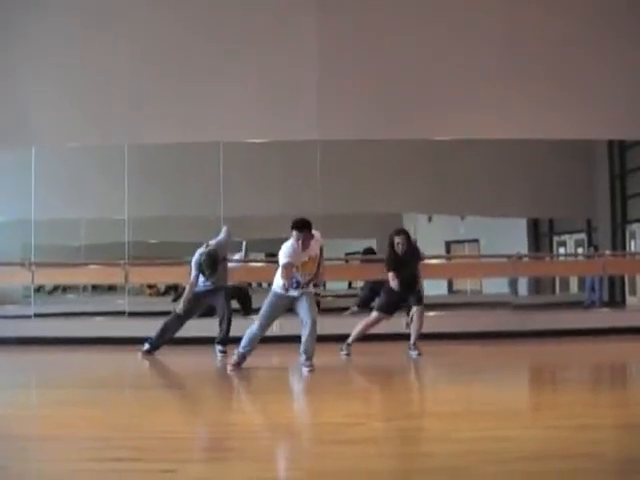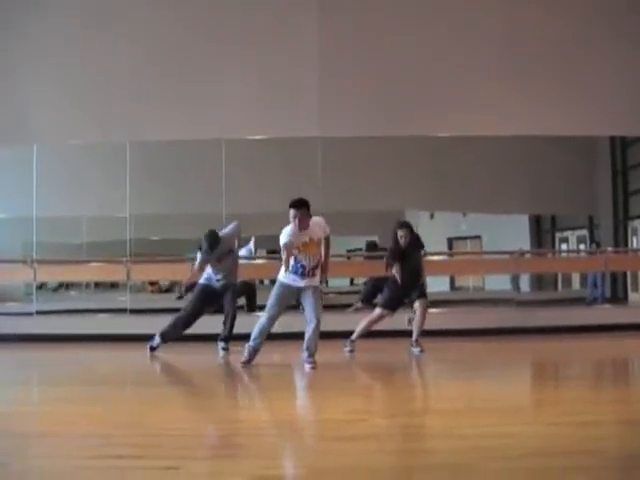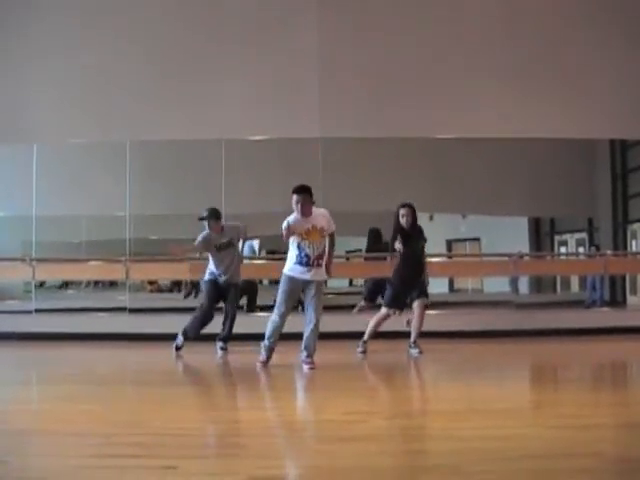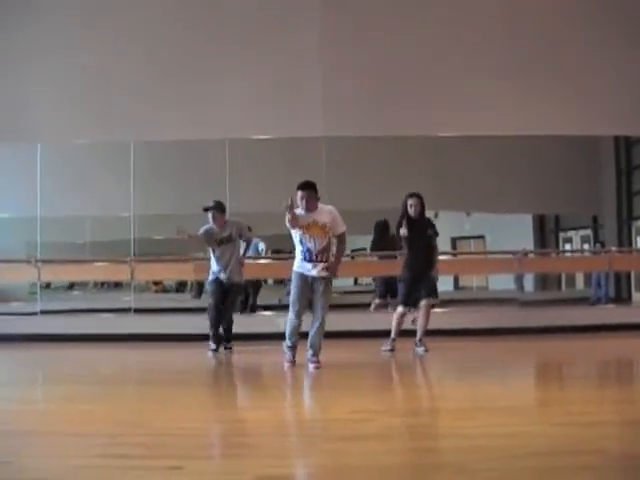
dt=0.5s
person 1, frame 1
left shoulder: (317, 237)
right shoulder: (287, 250)
right elbow: (285, 268)
left wrist: (318, 269)
right wrist: (286, 278)
left hip: (304, 291)
right hip: (281, 291)
left knee: (310, 321)
right knee: (261, 324)
left ankle: (306, 358)
right ankle: (240, 355)
person 1, frame 2
left shoulder: (320, 223)
right shoulder: (288, 233)
left elbow: (326, 238)
right elbow: (286, 248)
left wrist: (326, 261)
right wrist: (286, 256)
left hip: (311, 283)
right hip: (287, 281)
left knee: (315, 319)
right knee: (269, 316)
left ankle: (309, 355)
right ankle: (251, 350)
person 1, frame 3
left shoulder: (323, 215)
right shoulder: (290, 222)
left elbow: (331, 235)
right elbow: (287, 232)
left wrist: (329, 261)
right wrist: (288, 234)
left hip: (316, 276)
right hip: (292, 274)
left knee: (313, 317)
right knee: (280, 313)
left ankle: (307, 355)
right ankle: (267, 349)
person 1, frame 4
left shoulder: (330, 212)
right shoulder: (294, 215)
left elbow: (341, 238)
right elbow: (292, 224)
left wrist: (336, 263)
right wrist: (290, 214)
left hip: (323, 272)
right hip: (301, 270)
left knee: (319, 315)
right knee: (295, 312)
left ankle: (313, 354)
right ankle: (290, 349)
person 2, frame 1
left shoulder: (414, 252)
right shoulder: (391, 258)
right elbow: (392, 281)
left wrist: (419, 284)
right wrist: (393, 282)
left hip: (412, 288)
right hip: (394, 290)
left knee: (418, 311)
right knee: (375, 317)
left ankle: (412, 345)
right ankle: (348, 343)
person 2, frame 2
left shoulder: (417, 242)
right shoulder: (395, 250)
right elbow: (394, 268)
left wrist: (422, 277)
right wrist: (395, 270)
left hip: (415, 282)
right hip: (396, 284)
left knee: (421, 305)
right knee: (379, 313)
left ankle: (414, 341)
right ankle: (352, 340)
person 2, frame 3
left shoulder: (418, 231)
right shoulder: (397, 235)
right elbow: (396, 247)
left wrist: (425, 272)
right wrist: (398, 247)
left hip: (417, 277)
right hip: (399, 278)
left knee: (420, 306)
right knee: (385, 312)
left ankle: (413, 343)
right ankle: (364, 341)
person 2, frame 4
left shoulder: (428, 224)
right shoulder: (404, 224)
left elbow: (434, 247)
right elbow: (403, 235)
left wrist: (435, 267)
right wrist: (403, 233)
left hip: (427, 272)
right hip: (409, 272)
left knee: (425, 305)
right knee: (402, 309)
left ankle: (419, 341)
right ankle: (392, 339)
person 3, frame 1
left shoulder: (222, 243)
right shoulder: (198, 258)
left elbow: (225, 229)
right elbow: (192, 282)
right wrist: (183, 302)
left hip: (218, 287)
right hip: (200, 289)
left knee: (226, 312)
right knee: (179, 315)
left ankle: (221, 344)
right ankle: (153, 343)
person 3, frame 2
left shoulder: (229, 235)
right shoulder: (204, 250)
left elbow: (237, 225)
right elbow: (197, 270)
left wrist: (237, 245)
right wrist: (185, 282)
left hip: (228, 282)
right hip: (208, 283)
left knee: (231, 310)
right knee: (190, 311)
left ankle: (224, 341)
right ankle: (162, 337)
person 3, frame 3
left shoulder: (234, 229)
right shoulder: (206, 237)
left elbow: (245, 237)
right elbow: (195, 247)
left wrist: (240, 255)
right wrist: (183, 251)
left hip: (232, 279)
right hip: (212, 278)
left knee: (231, 311)
right knee: (206, 308)
left ankle: (222, 341)
right ankle: (184, 335)
person 3, frame 4
left shoulder: (236, 226)
right shoulder: (208, 230)
left elbow: (249, 239)
right elbow: (197, 239)
left wrist: (243, 257)
right wrist: (187, 235)
left hip: (234, 277)
right hip: (216, 276)
left knee: (227, 312)
right knee: (214, 306)
left ankle: (226, 340)
right ankle: (215, 339)
